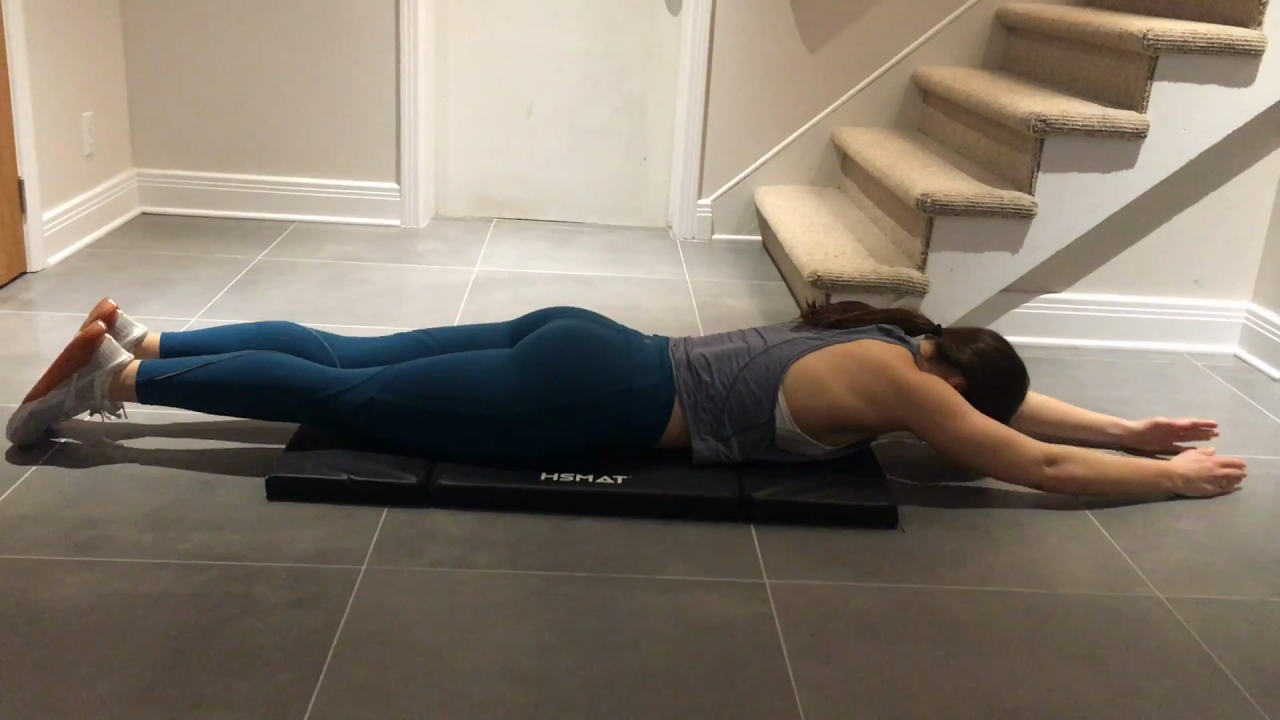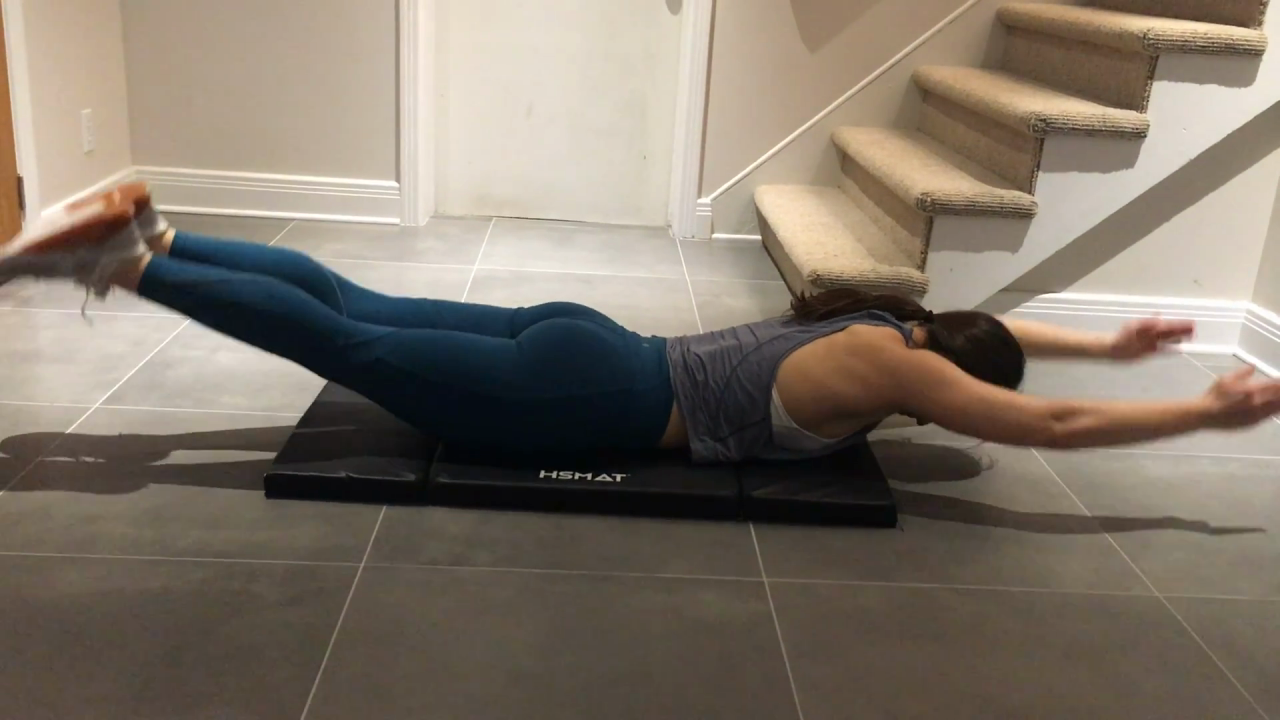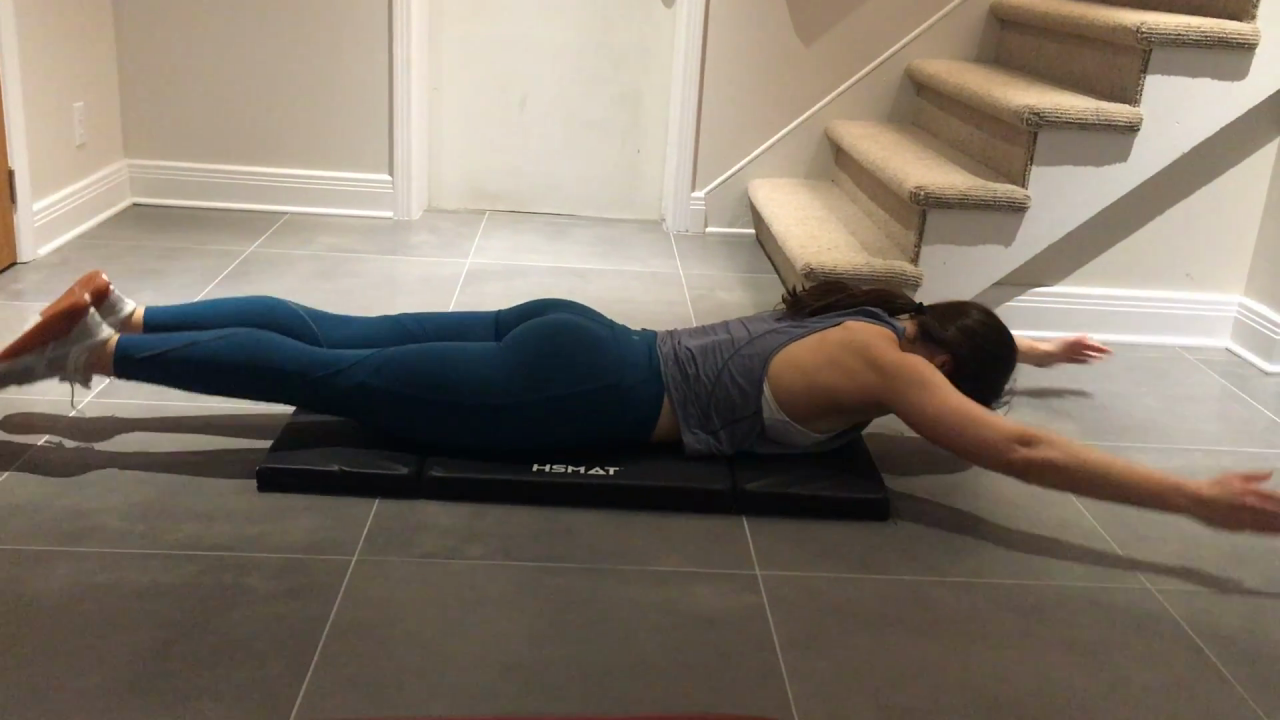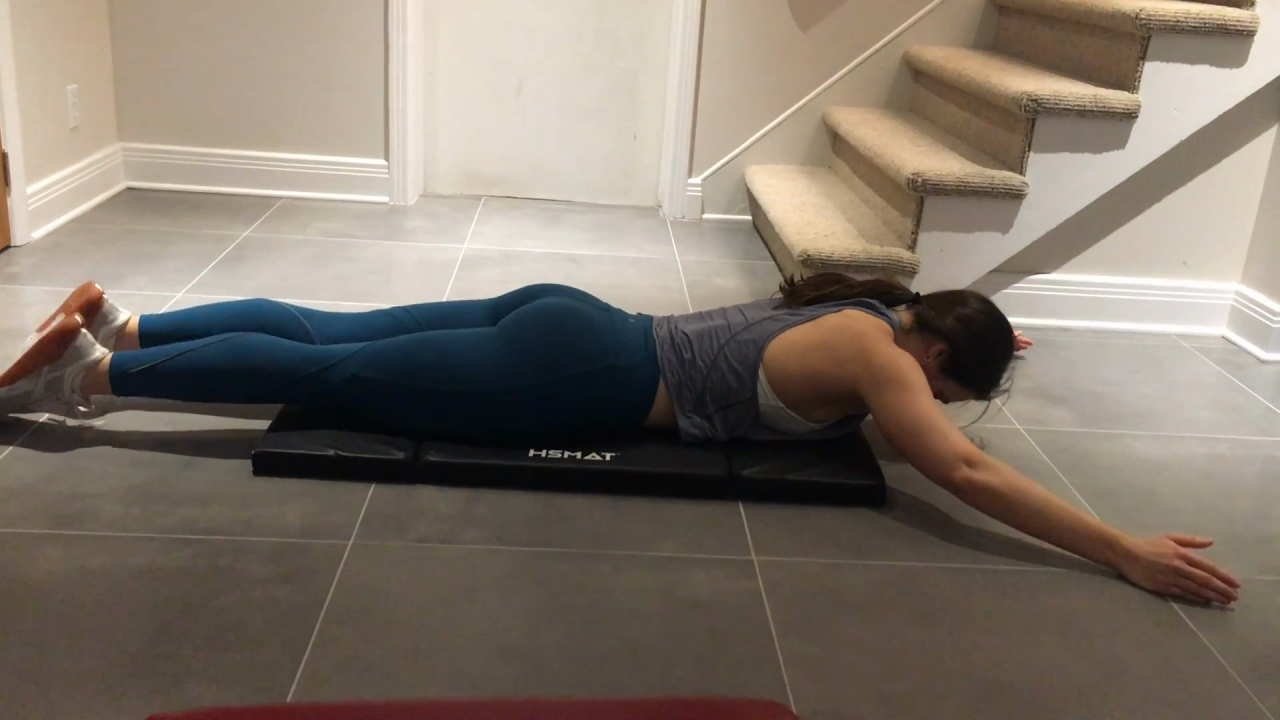
dt=0.5s
person 1, frame 1
left shoulder: (897, 343)
right shoulder: (892, 382)
left elbow: (1007, 396)
right elbow: (1032, 464)
left wrist: (1132, 427)
right wrist: (1175, 479)
left hip: (581, 348)
right hip: (586, 392)
left knee: (349, 357)
right knee: (346, 397)
left ankle: (137, 340)
right ankle: (119, 378)
person 1, frame 2
left shoulder: (891, 321)
right shoulder: (889, 366)
left elbow: (989, 334)
right elbow: (1046, 425)
left wrist: (1112, 342)
left hip: (574, 344)
right hip: (584, 398)
left knee: (353, 315)
right knee: (350, 350)
left ankle: (148, 233)
right ankle: (128, 262)
person 1, frame 3
left shoulder: (874, 317)
right shoulder: (880, 367)
left elbow: (963, 350)
right elbow: (1011, 448)
left wrist: (1034, 348)
left hip: (568, 340)
right hip: (573, 393)
left knee: (331, 338)
right knee: (328, 376)
left ankle: (121, 314)
person 1, frame 4
left shoulder: (870, 309)
right shoulder: (876, 357)
right elbow: (967, 472)
left wrist: (979, 332)
right wrist: (1127, 553)
left hip: (564, 323)
right hip: (572, 375)
left knee: (329, 334)
right knee: (331, 374)
left ankle: (116, 326)
